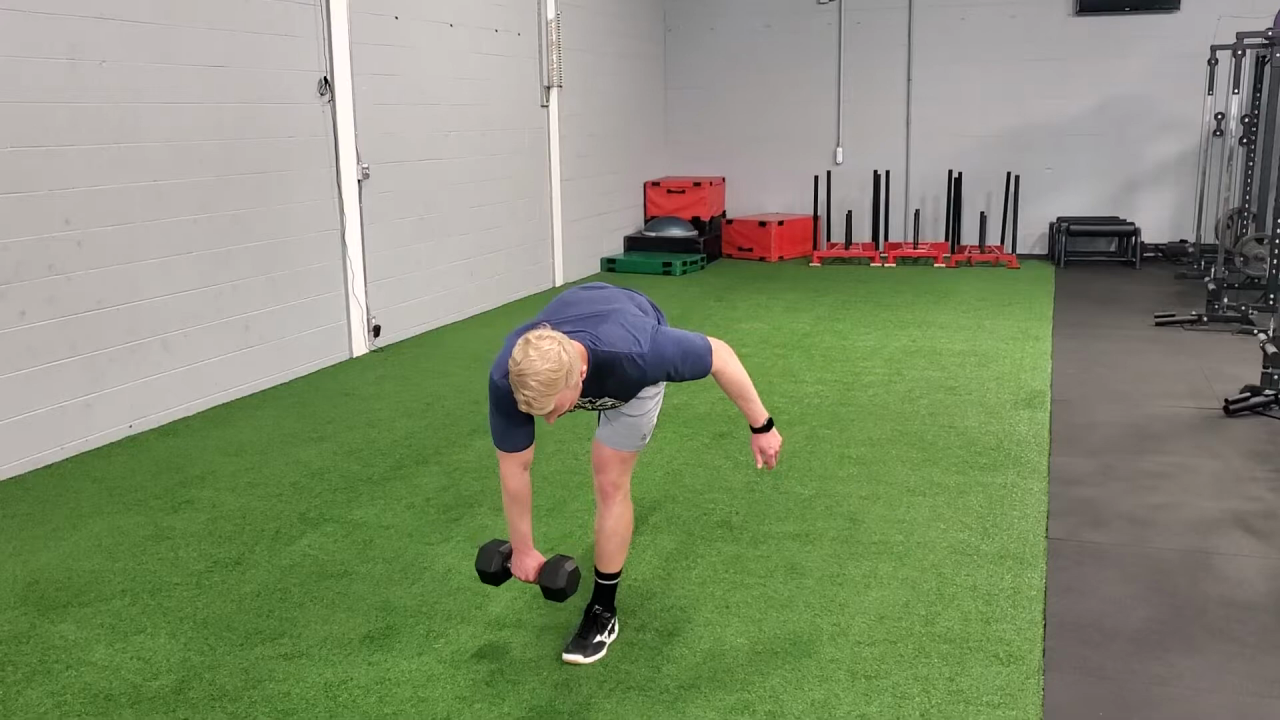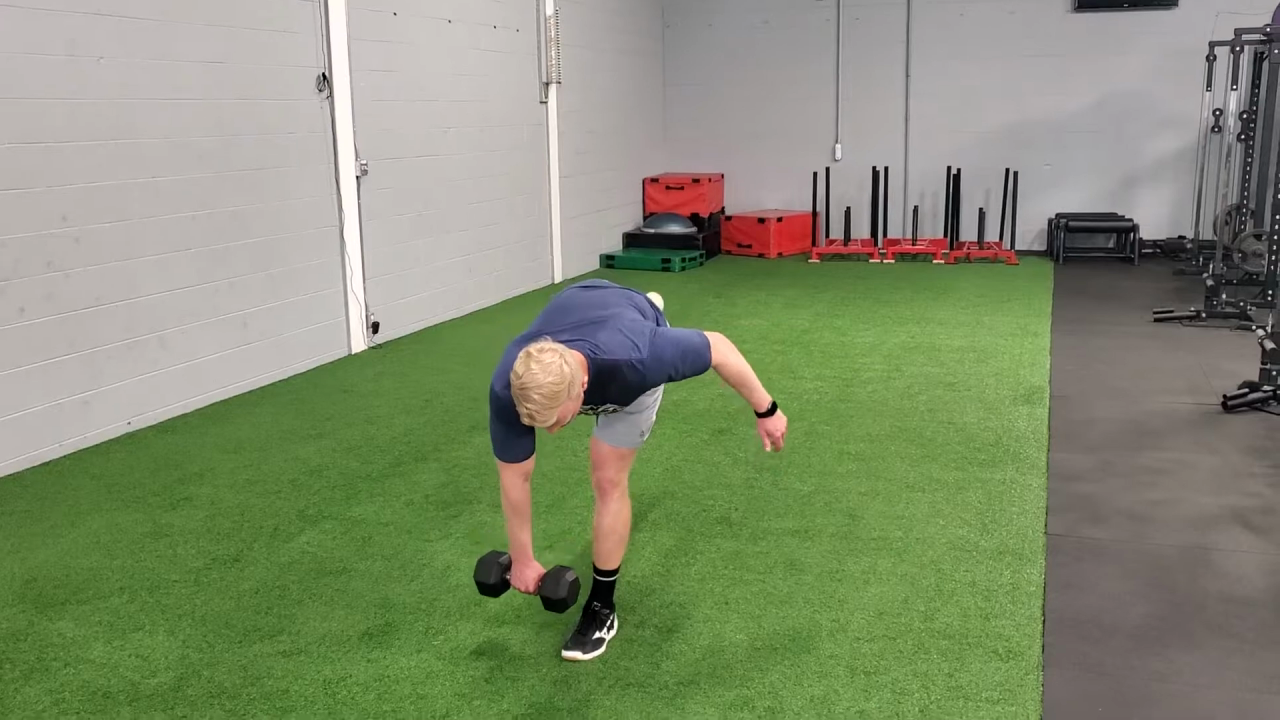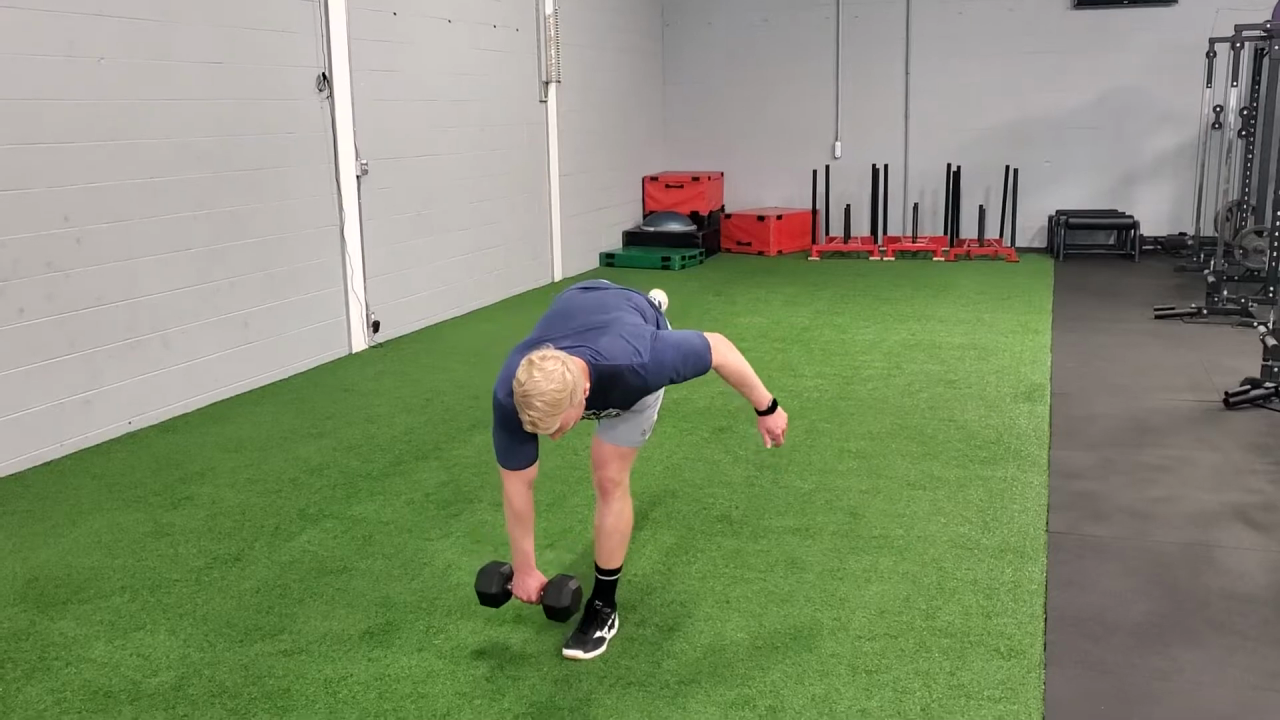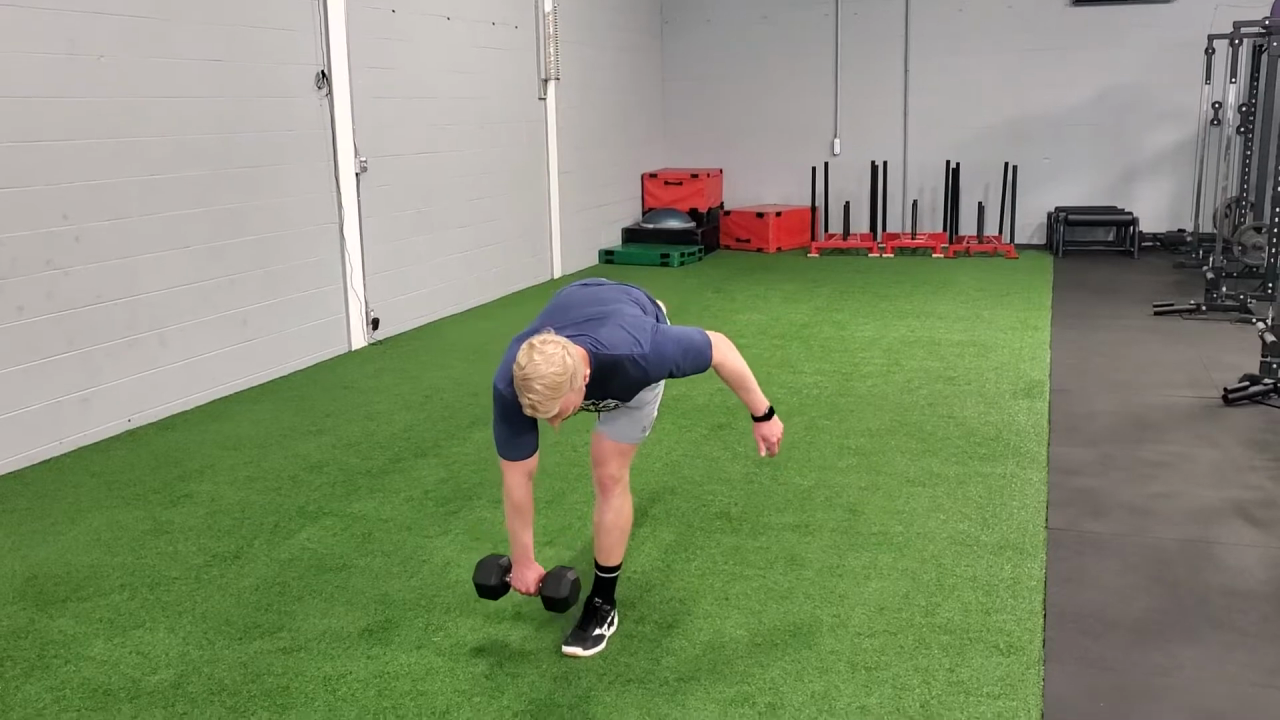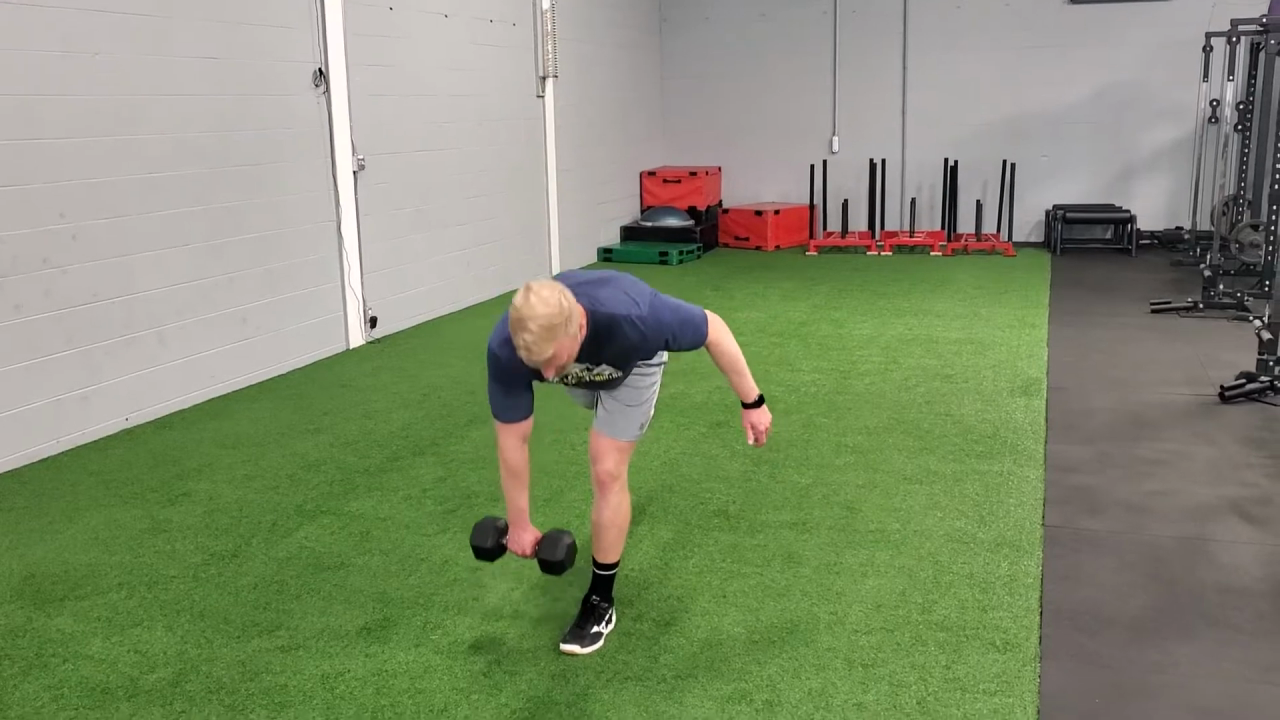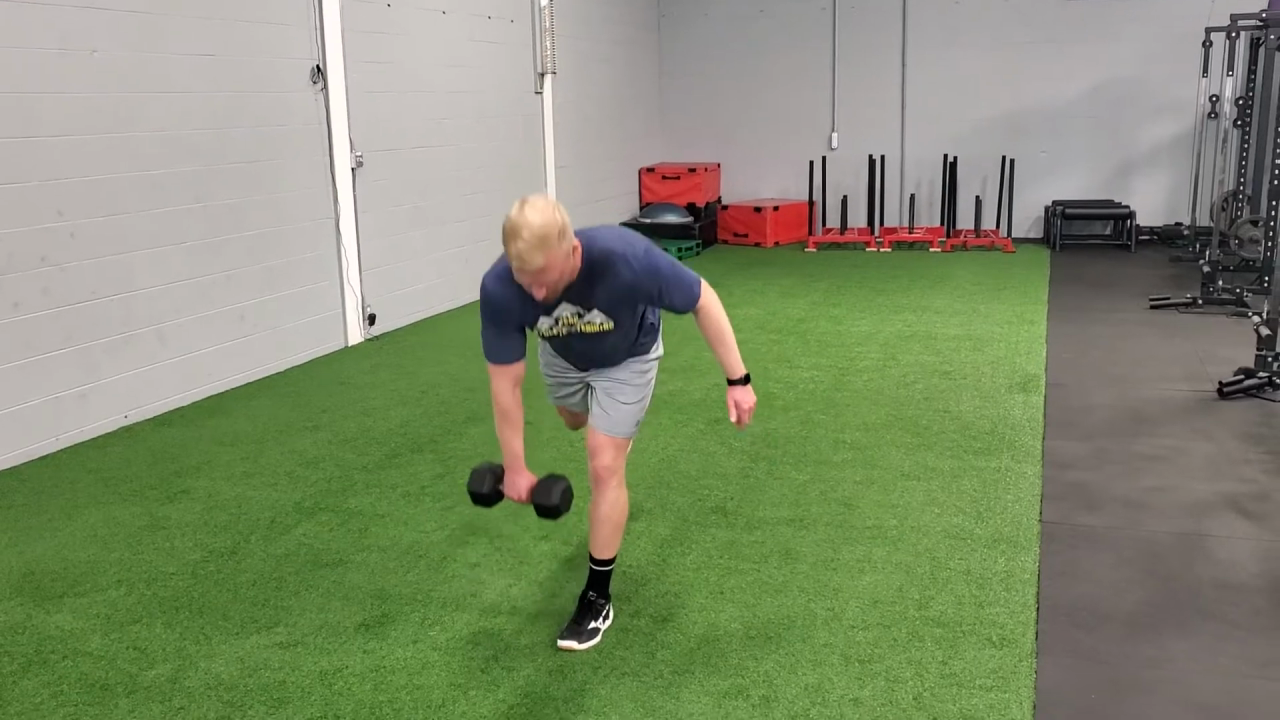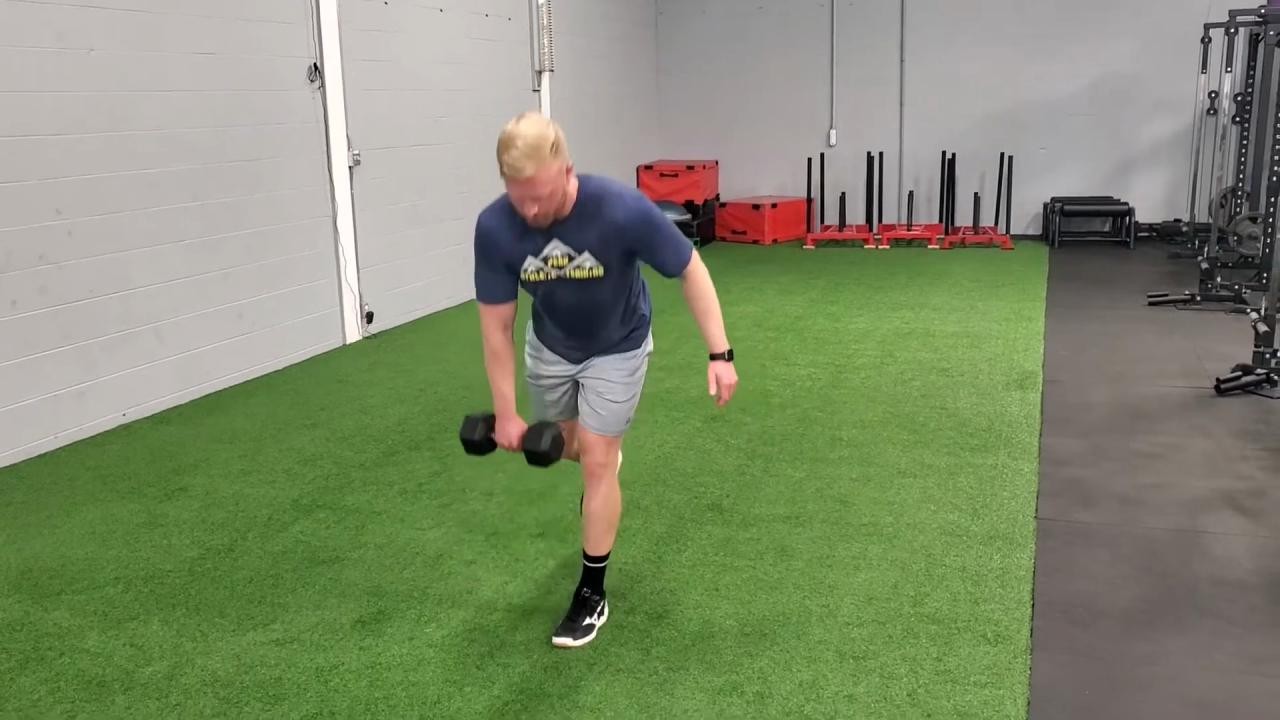
dt=0.2s
person 1, frame 1
left shoulder: (637, 353)
right shoulder: (509, 377)
left elbow: (719, 355)
right elbow: (514, 468)
left wrist: (761, 425)
right wrist: (522, 549)
left hip: (635, 353)
left knee: (609, 480)
left ankle: (603, 610)
person 1, frame 2
left shoulder: (636, 358)
right shoulder: (510, 386)
left elbow: (717, 347)
right elbow: (515, 477)
left wrist: (766, 410)
right wrist: (522, 560)
left knee: (607, 477)
left ankle: (602, 605)
person 1, frame 3
left shoulder: (637, 363)
right shoulder: (513, 394)
left elbow: (716, 348)
right elbow: (518, 486)
left wrist: (766, 407)
right wrist: (523, 569)
left knee: (608, 477)
left ankle: (603, 604)
person 1, frame 4
left shoulder: (636, 355)
right shoulder: (513, 384)
left elbow: (718, 347)
right elbow: (517, 477)
left wrist: (762, 414)
right wrist: (522, 561)
left knee: (608, 473)
left ankle: (603, 601)
person 1, frame 5
left shoulder: (633, 316)
right shoulder: (505, 347)
left elbow: (712, 329)
right elbow: (511, 438)
left wrist: (752, 402)
right wrist: (519, 523)
left hip: (632, 358)
right hip: (585, 362)
left knee: (606, 470)
left ankle: (600, 600)
person 1, frame 6
left shoulder: (627, 259)
right shoulder: (499, 287)
left elbow: (702, 299)
right elbow: (505, 382)
left wrist: (737, 379)
right wrist: (514, 467)
left hip: (626, 357)
right hip: (564, 356)
left knee: (603, 466)
right knee: (576, 422)
left ankle: (598, 596)
right ankle: (615, 425)
person 1, frame 7
left shoulder: (622, 210)
right shoulder: (494, 227)
left elbow: (690, 269)
right elbow: (496, 325)
left wrist: (720, 354)
right wrist: (506, 414)
left hip: (616, 348)
right hip: (551, 347)
left knee: (596, 462)
right knee: (562, 446)
left ankle: (592, 593)
right ankle: (604, 449)
